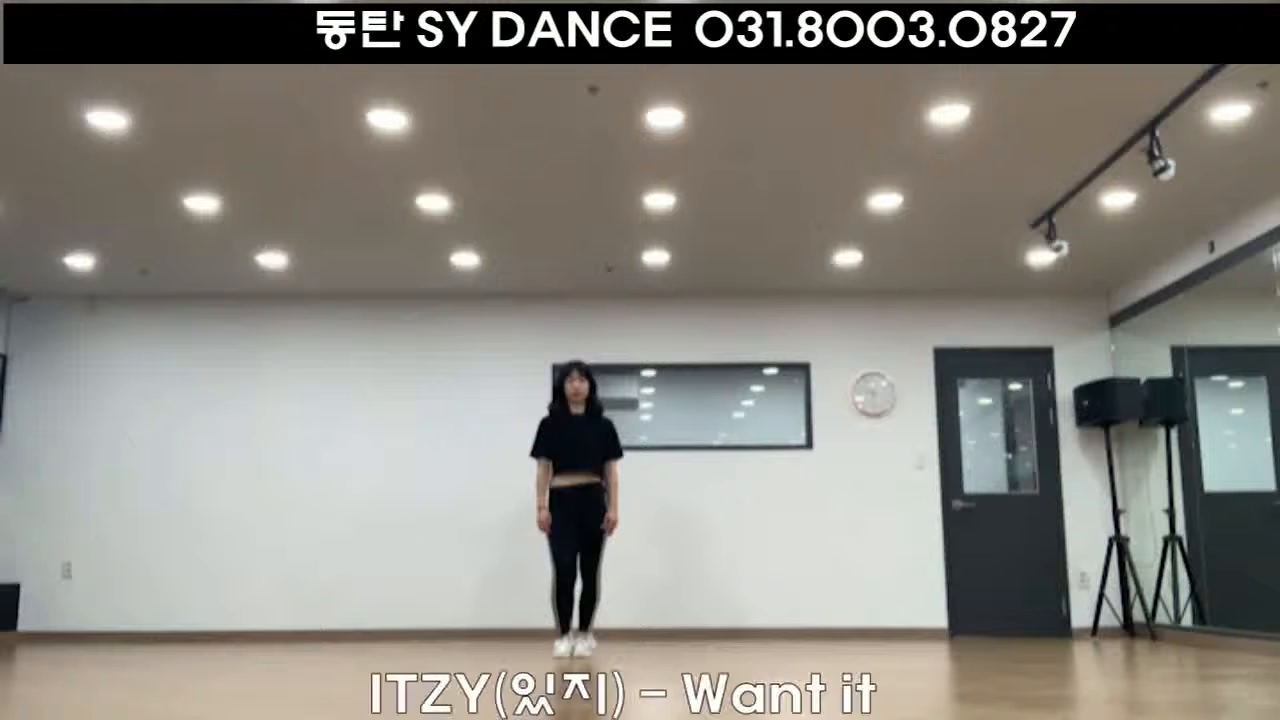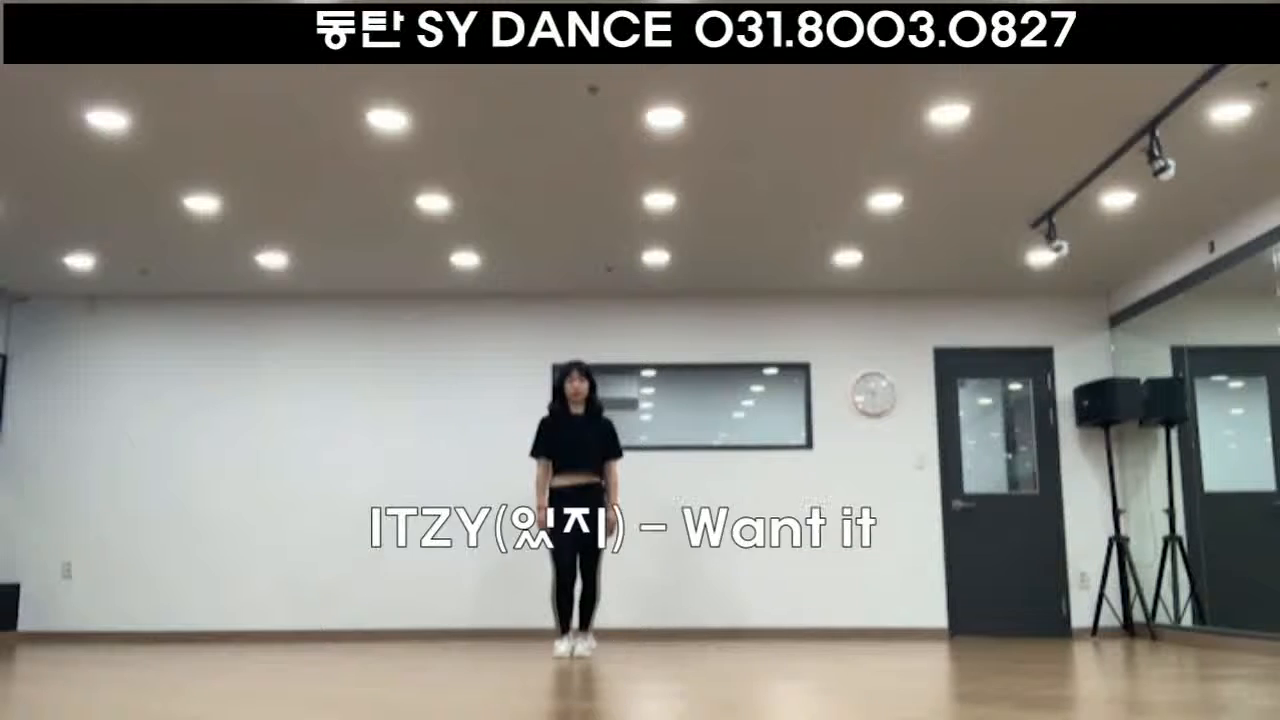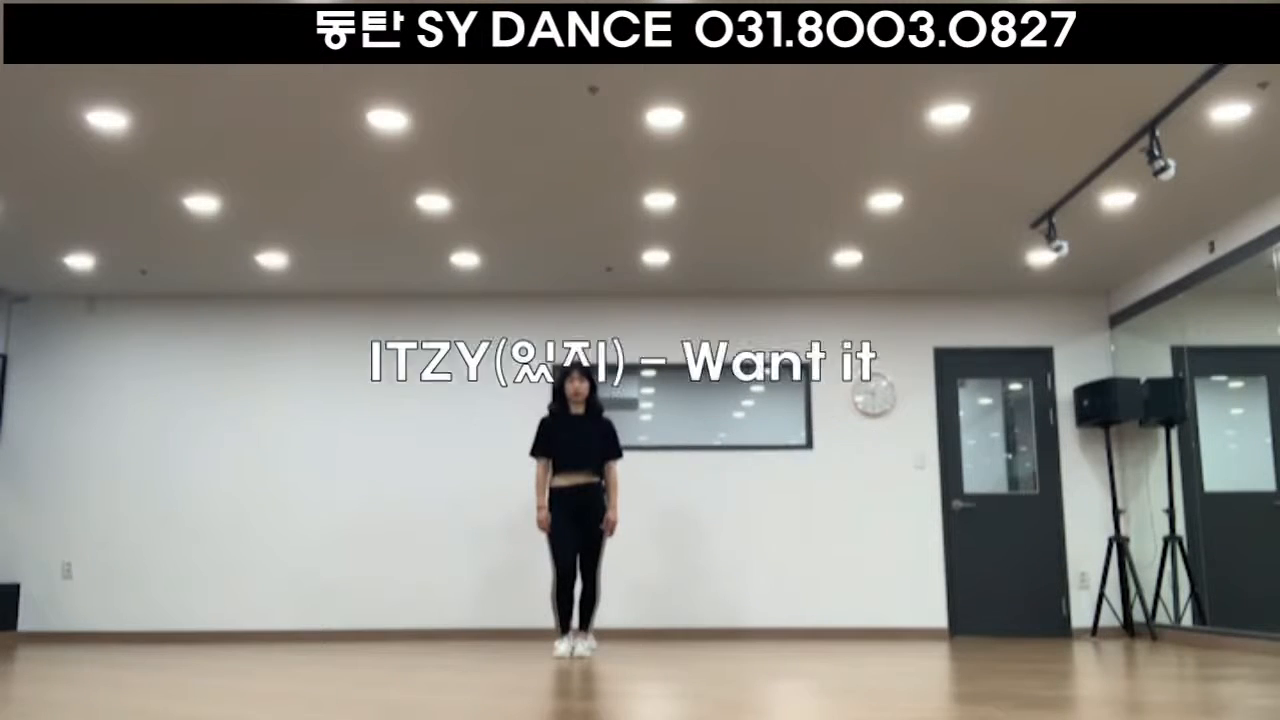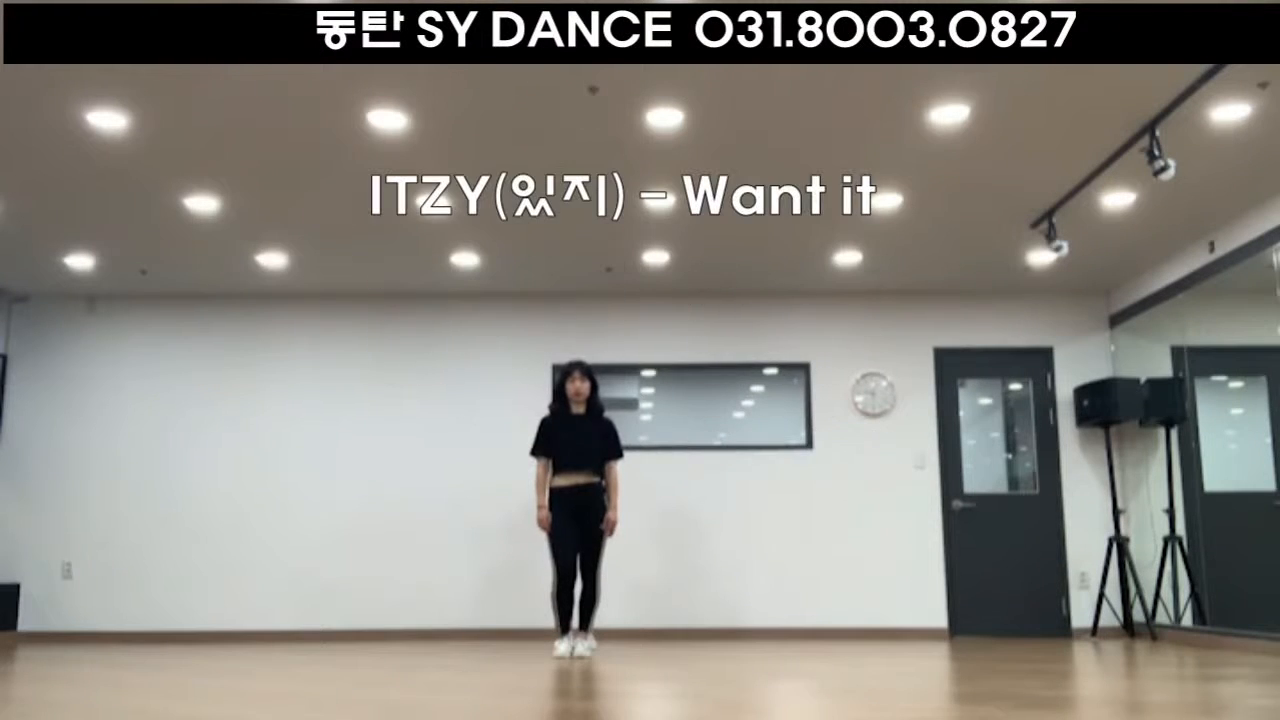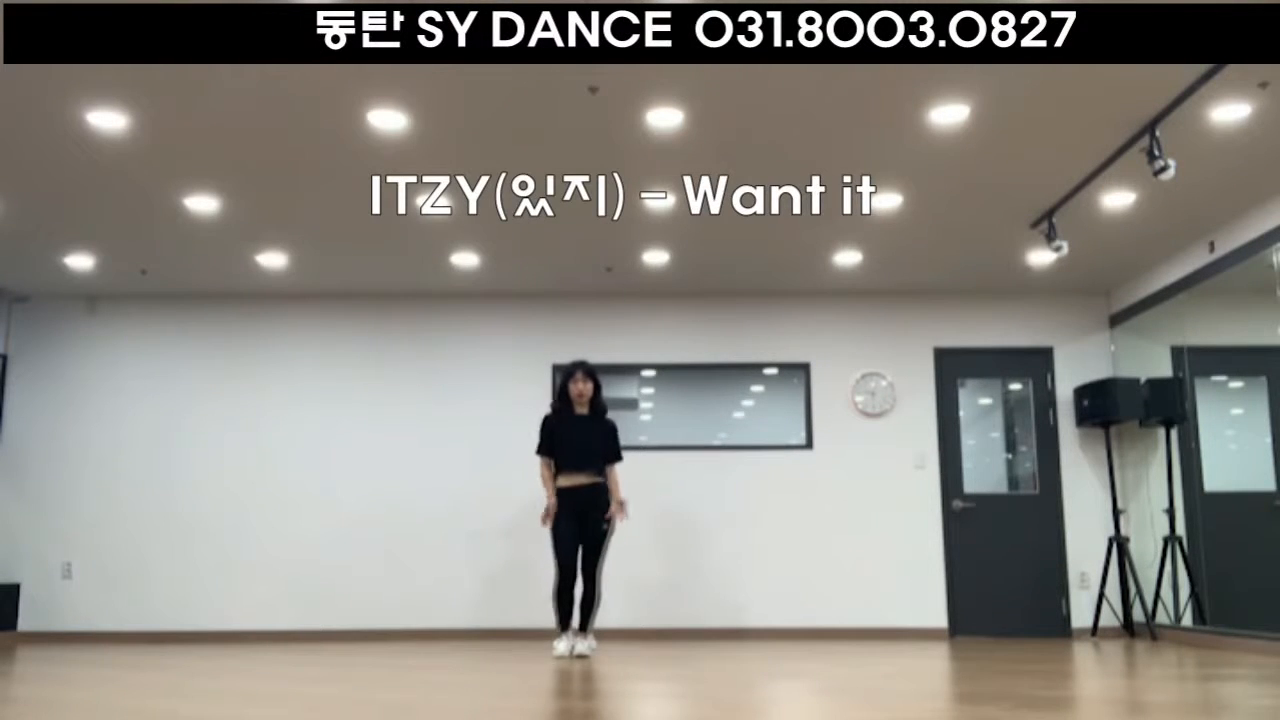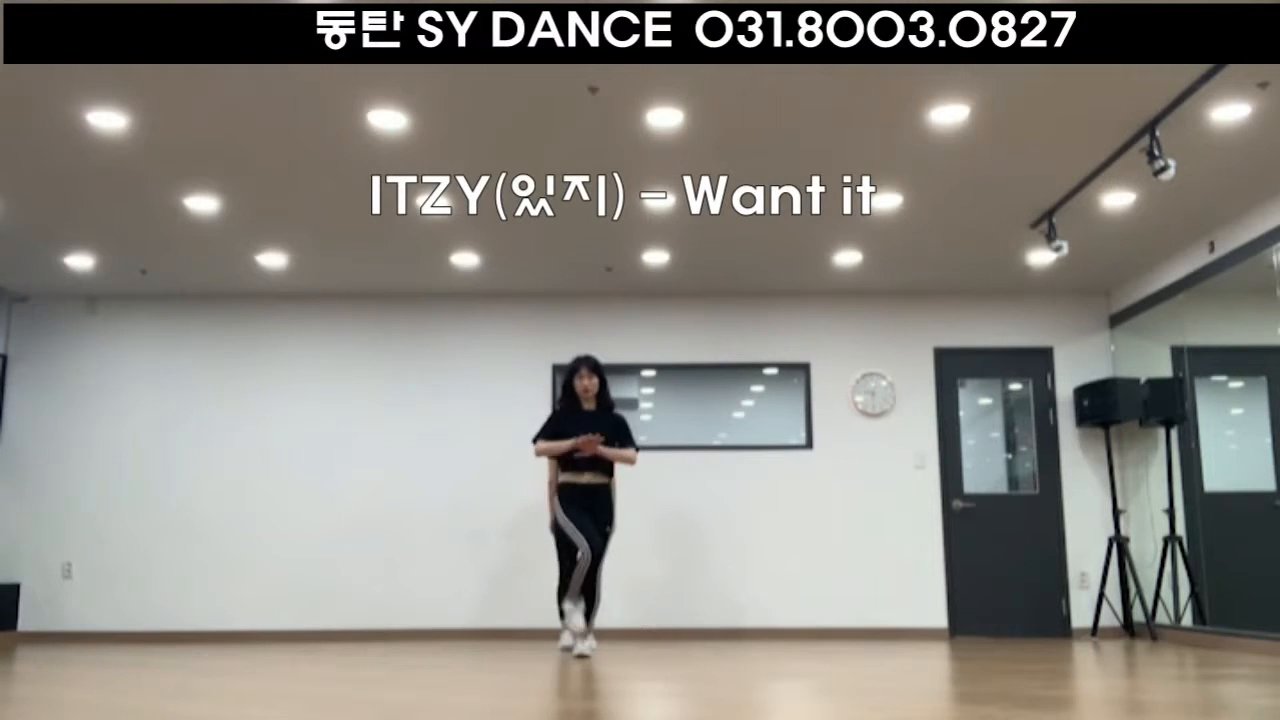
dt=0.3s
person 1, frame 1
left shoulder: (603, 425)
right shoulder: (550, 424)
left elbow: (611, 470)
right elbow: (543, 468)
left wrist: (613, 508)
right wrist: (541, 506)
left hip: (593, 501)
right hip: (561, 501)
left knee: (590, 571)
right knee: (563, 571)
left ankle: (584, 634)
right ankle: (563, 635)
person 1, frame 2
left shoulder: (602, 425)
right shoulder: (550, 424)
left elbow: (611, 470)
right elbow: (542, 469)
left wrist: (613, 507)
right wrist: (541, 506)
left hip: (593, 501)
right hip: (561, 501)
left knee: (589, 571)
right knee: (564, 571)
left ankle: (584, 635)
right ankle: (563, 635)
person 1, frame 3
left shoulder: (603, 424)
right shoulder: (549, 423)
left elbow: (610, 469)
right elbow: (542, 468)
left wrist: (613, 508)
right wrist: (541, 506)
left hip: (592, 501)
right hip: (561, 501)
left knee: (590, 571)
right knee: (564, 571)
left ankle: (584, 634)
right ankle: (564, 635)
person 1, frame 4
left shoulder: (603, 425)
right shoulder: (550, 423)
left elbow: (611, 469)
right elbow: (542, 467)
left wrist: (613, 508)
right wrist: (541, 505)
left hip: (593, 500)
right hip: (561, 501)
left knee: (589, 571)
right knee: (564, 571)
left ankle: (584, 635)
right ankle: (564, 635)
person 1, frame 5
left shoulder: (606, 426)
right shoulder: (553, 422)
left elbow: (610, 469)
right elbow: (545, 466)
left wrist: (617, 499)
right wrist: (550, 497)
left hip: (597, 502)
right hip: (565, 501)
left knee: (591, 571)
right knee: (565, 570)
left ankle: (584, 634)
right ankle: (564, 633)
person 1, frame 6
left shoulder: (613, 420)
right shoulder: (561, 416)
left elbow: (631, 456)
right elbow: (539, 448)
left wrist: (599, 450)
right wrist: (575, 443)
left hip: (601, 499)
right hip: (569, 496)
left knee: (594, 568)
right knee: (585, 550)
left ankle: (582, 632)
right ankle: (570, 602)
